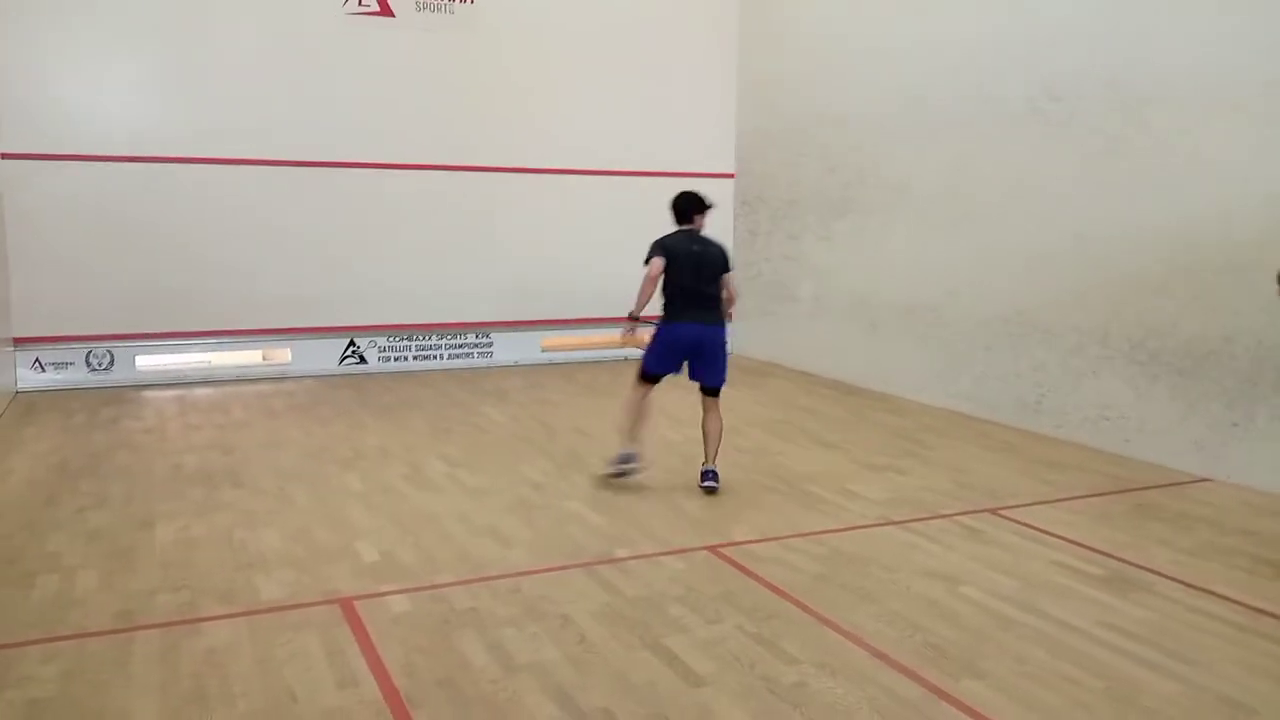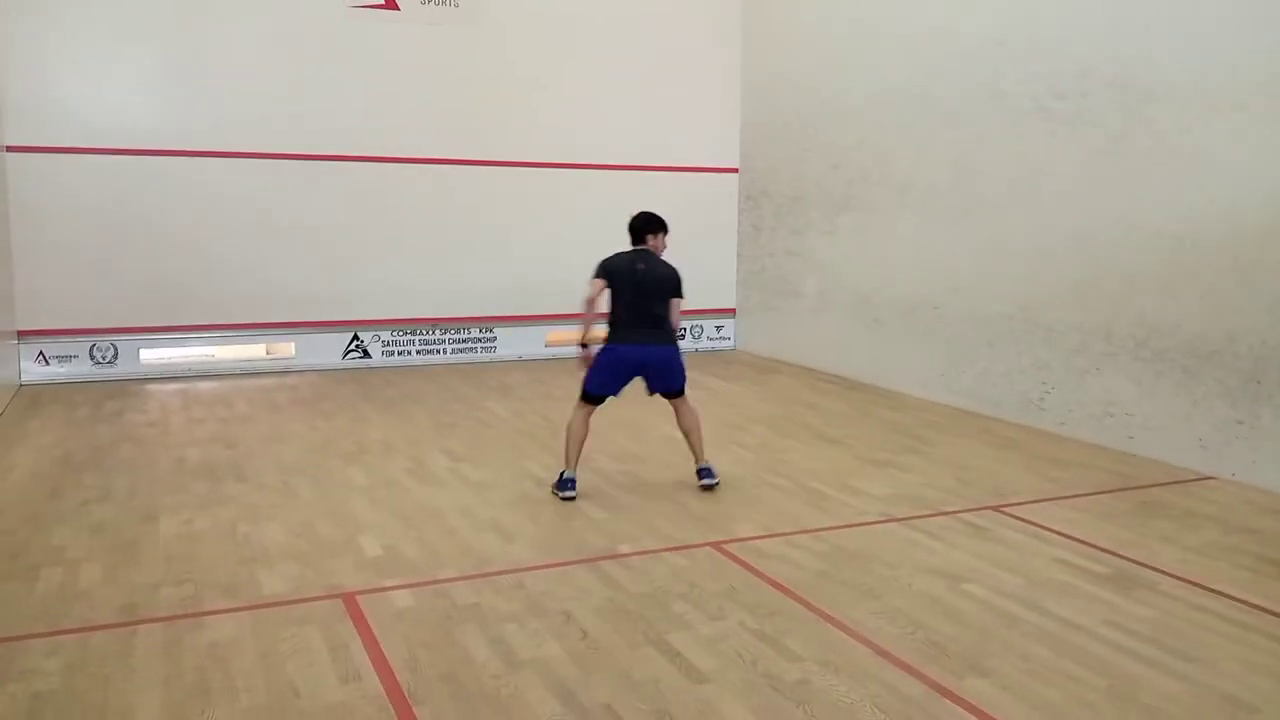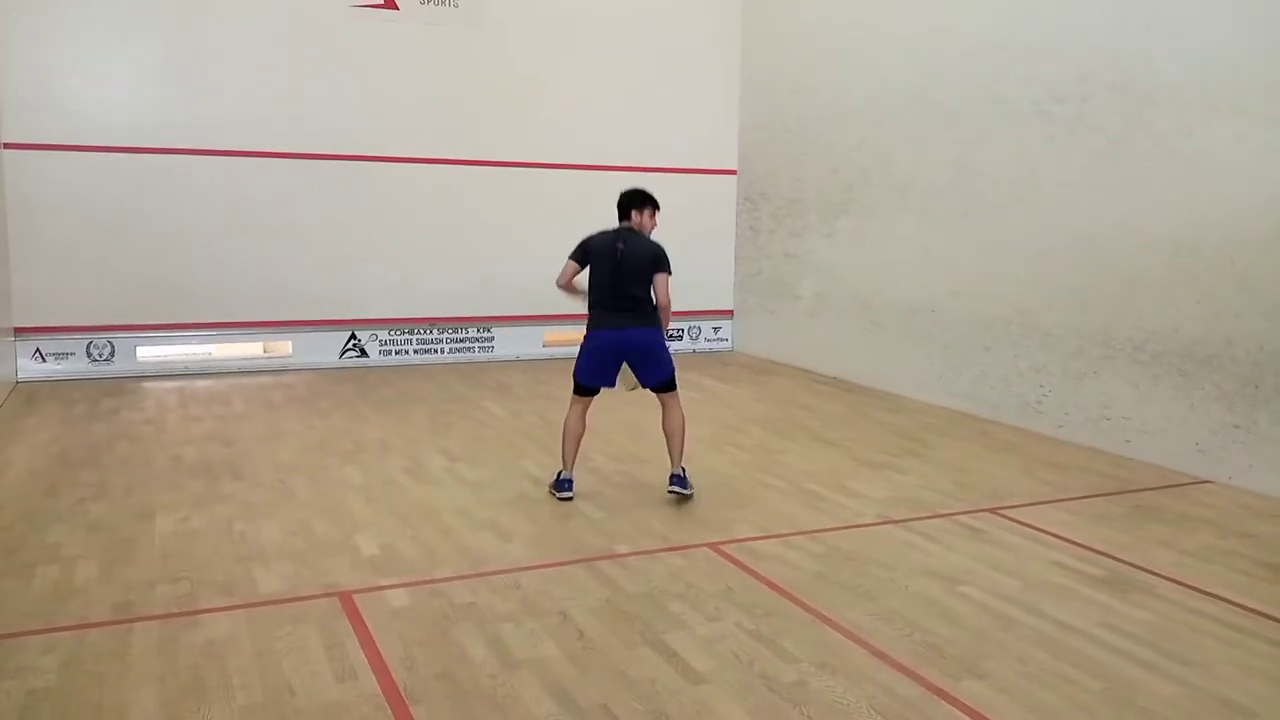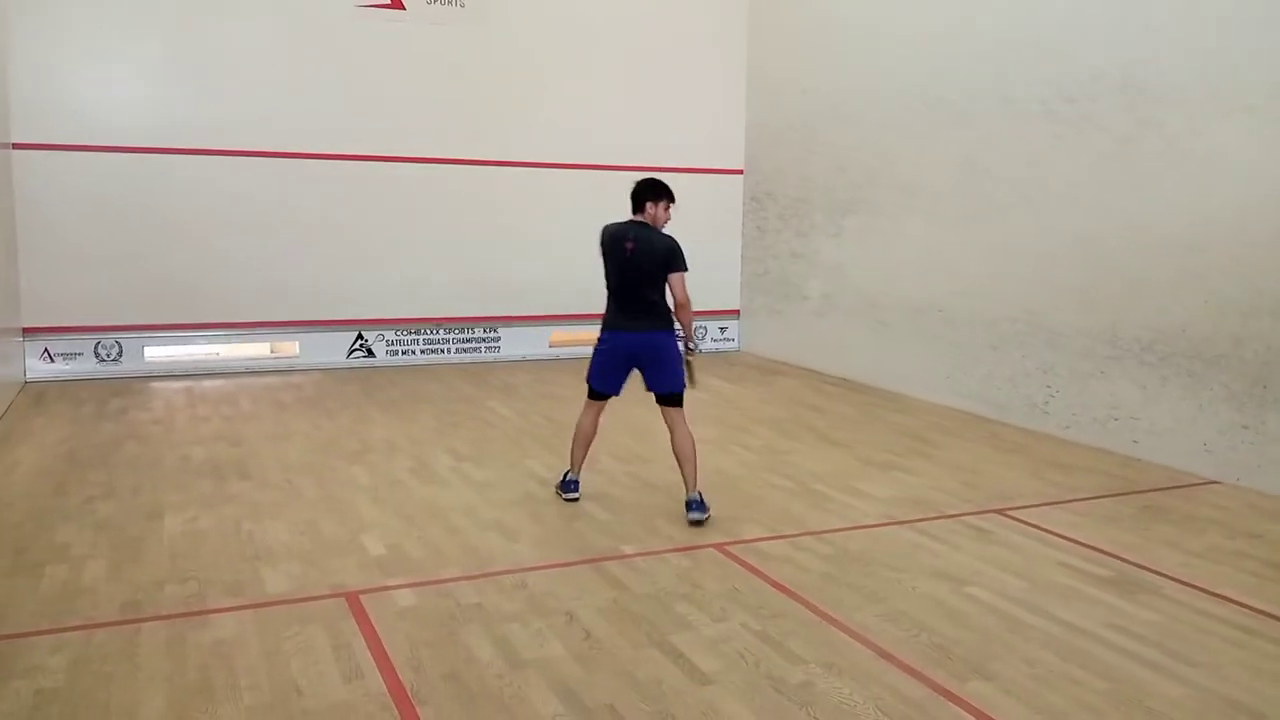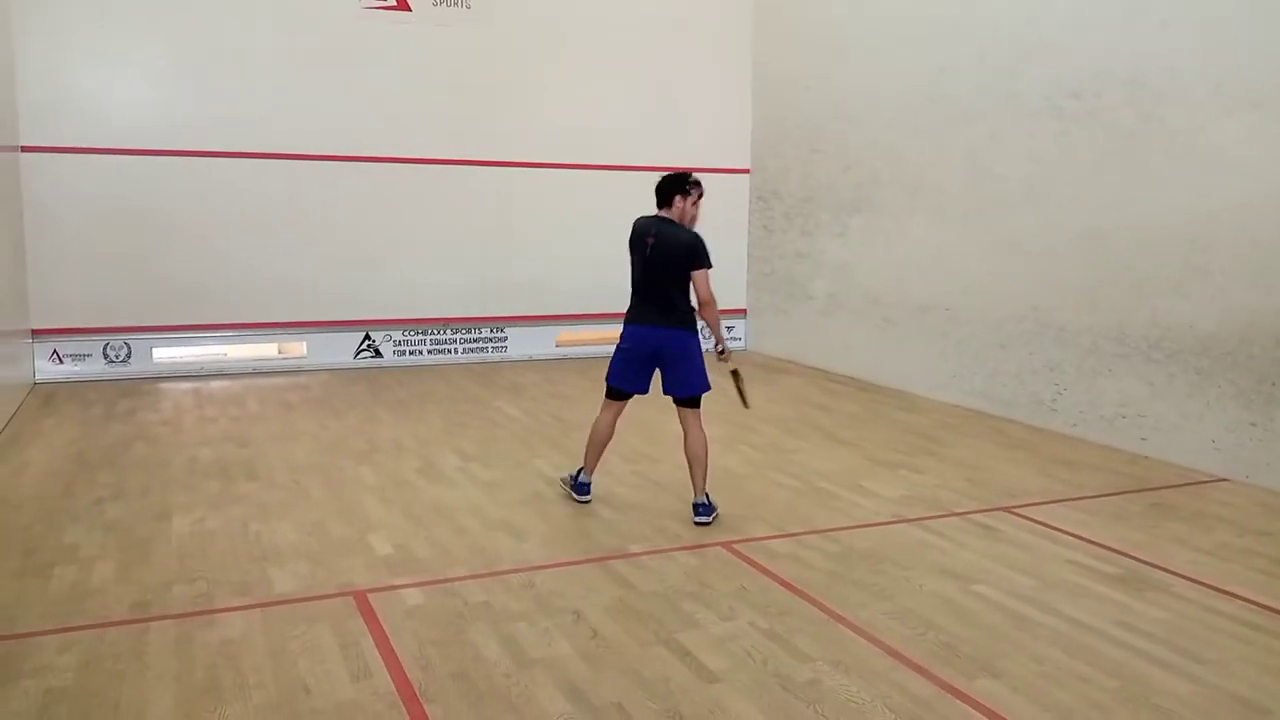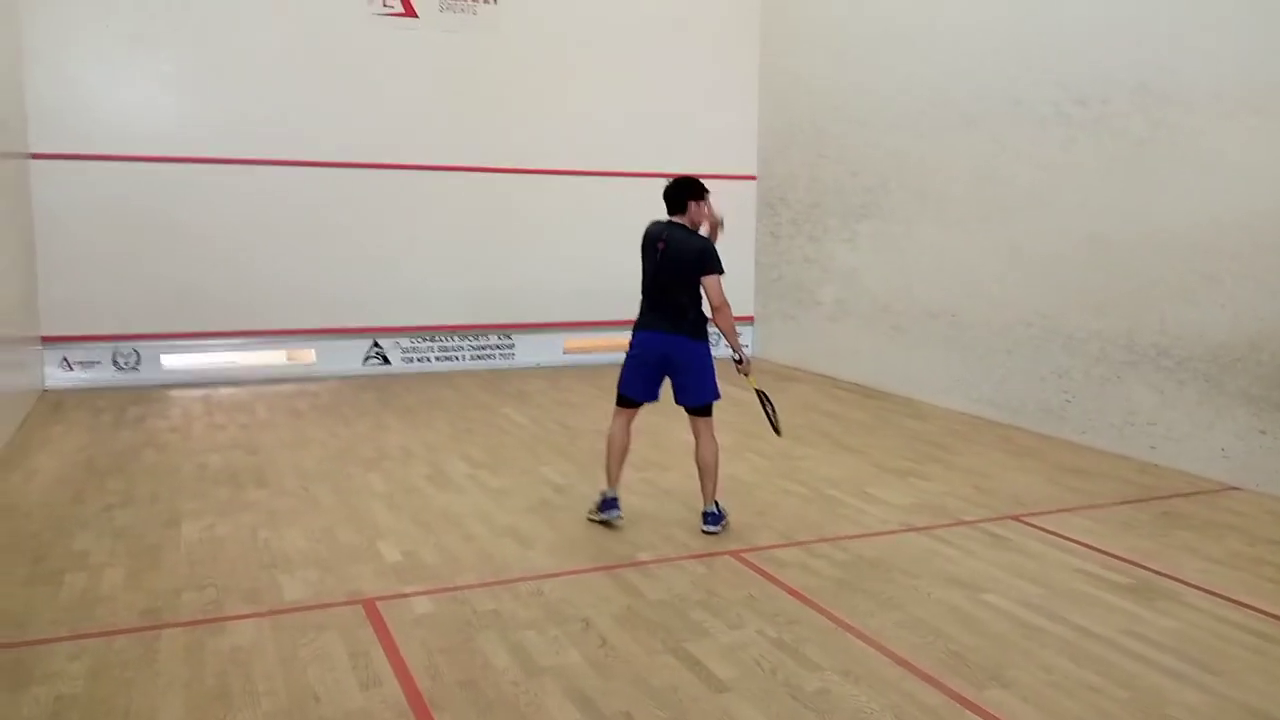
dt=0.2s
person 1, frame 1
left shoulder: (664, 245)
right shoulder: (717, 250)
left elbow: (652, 275)
right elbow: (731, 296)
left wrist: (634, 315)
left hip: (676, 329)
right hip: (712, 332)
left knee: (642, 388)
right knee: (710, 405)
left ankle: (629, 453)
right ankle: (709, 470)
person 1, frame 2
left shoulder: (612, 263)
right shoulder: (669, 272)
left elbow: (590, 299)
right elbow: (674, 322)
left wrist: (585, 345)
left hip: (620, 348)
right hip: (662, 348)
left knee: (583, 410)
right knee: (681, 403)
left ankle: (569, 478)
right ankle: (703, 469)
person 1, frame 3
left shoulder: (593, 243)
right shoulder: (653, 251)
left elbow: (563, 281)
right elbow: (663, 301)
left wrist: (585, 294)
right wrist: (661, 335)
left hip: (602, 333)
right hip: (645, 334)
left knee: (578, 404)
right knee: (671, 401)
left ankle: (565, 479)
right ankle: (677, 474)
person 1, frame 4
left shoulder: (609, 234)
right shoulder: (667, 246)
right elbow: (681, 302)
left wrist: (655, 224)
right wrist: (690, 339)
left hip: (615, 335)
right hip: (657, 338)
left knee: (592, 408)
right knee: (676, 419)
left ankle: (571, 481)
right ankle: (693, 500)
person 1, frame 5
left shoulder: (639, 228)
right shoulder: (692, 243)
right elbow: (705, 299)
left wrist: (695, 198)
right wrist: (720, 342)
left hip: (637, 332)
right hip: (680, 336)
left knee: (611, 408)
right knee: (691, 420)
left ankle: (583, 480)
right ankle: (700, 502)
person 1, frame 6
left shoulder: (650, 233)
right shoulder: (702, 247)
right elbow: (718, 306)
left wrist: (712, 227)
right wrist: (739, 353)
left hip: (647, 338)
right hip: (690, 344)
left knee: (622, 417)
right knee: (703, 429)
left ankle: (610, 499)
right ankle: (711, 511)
